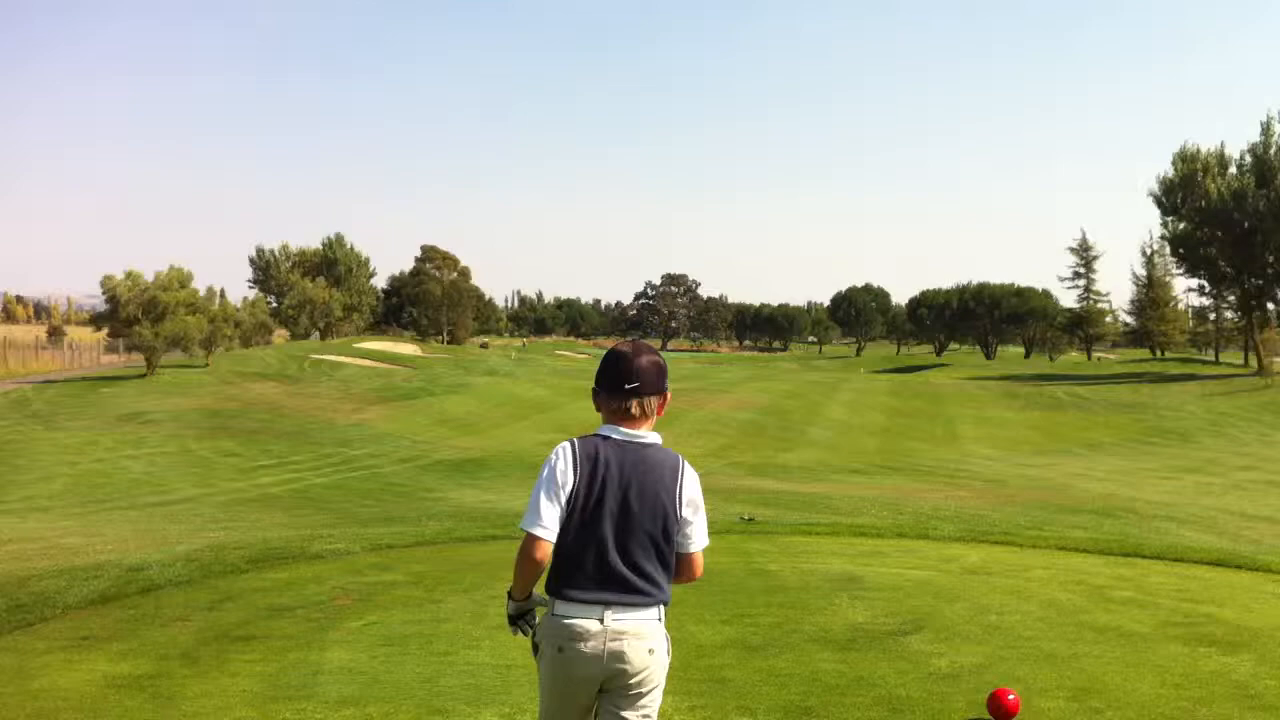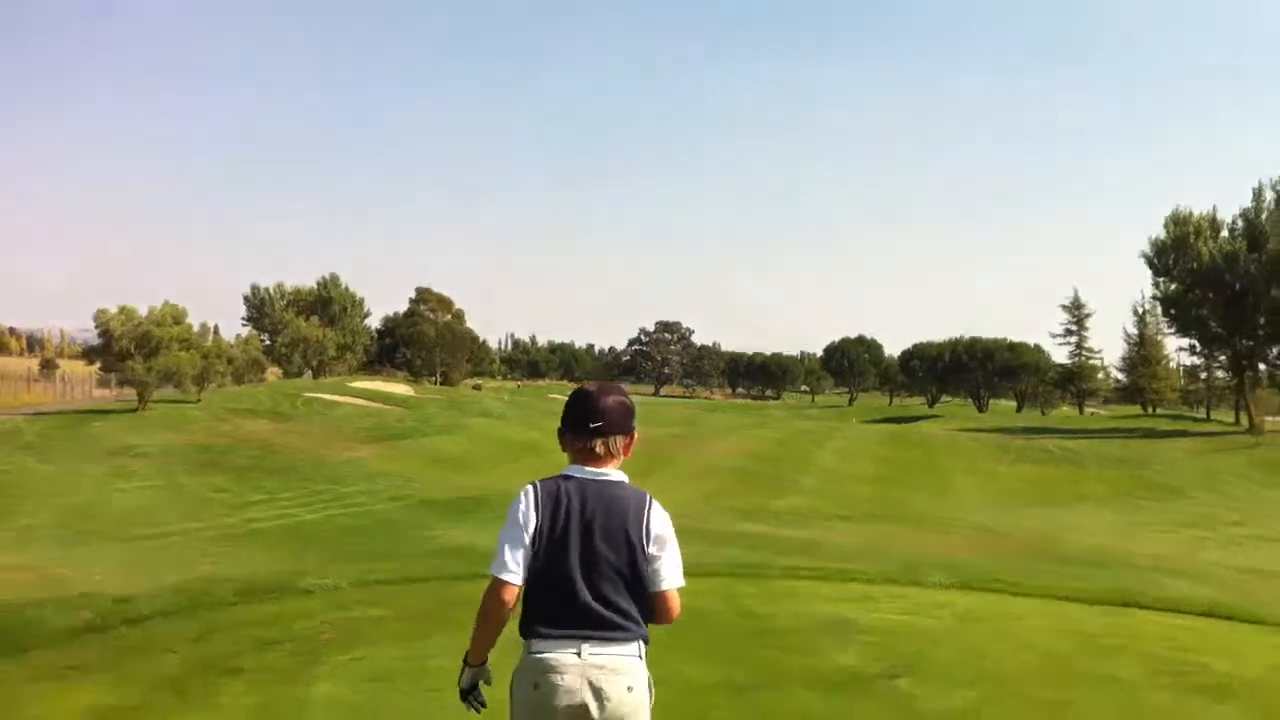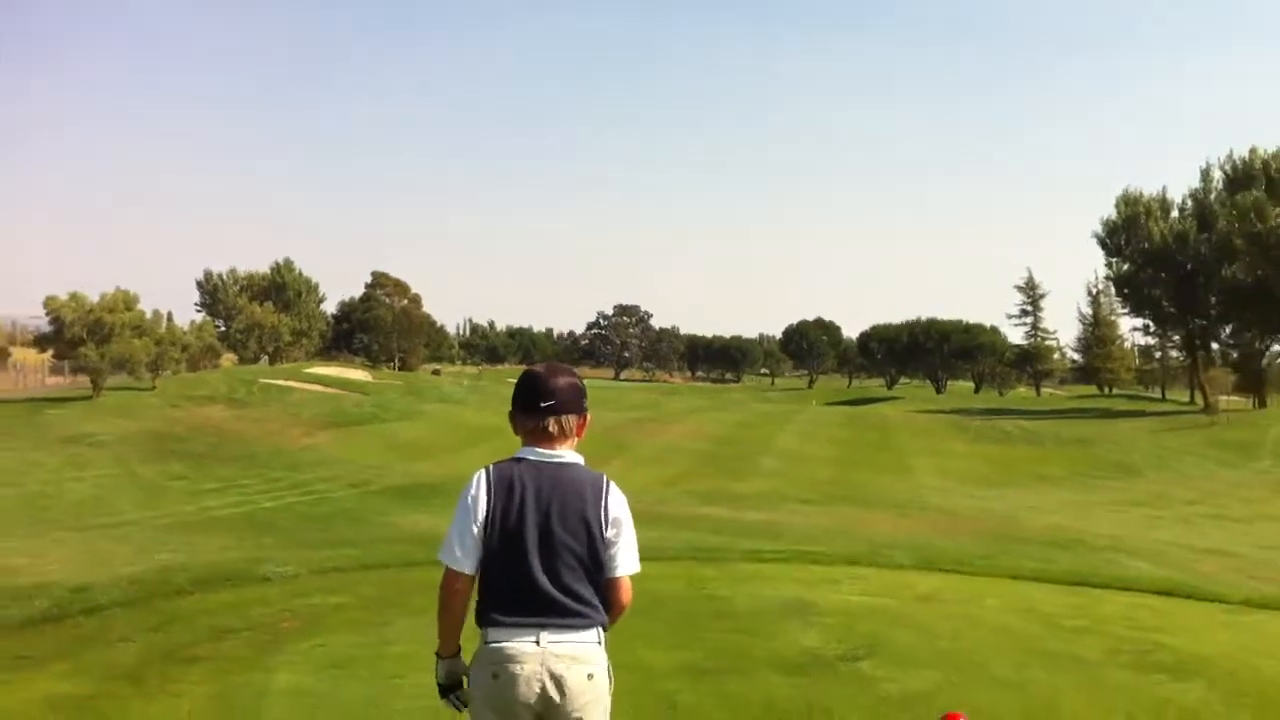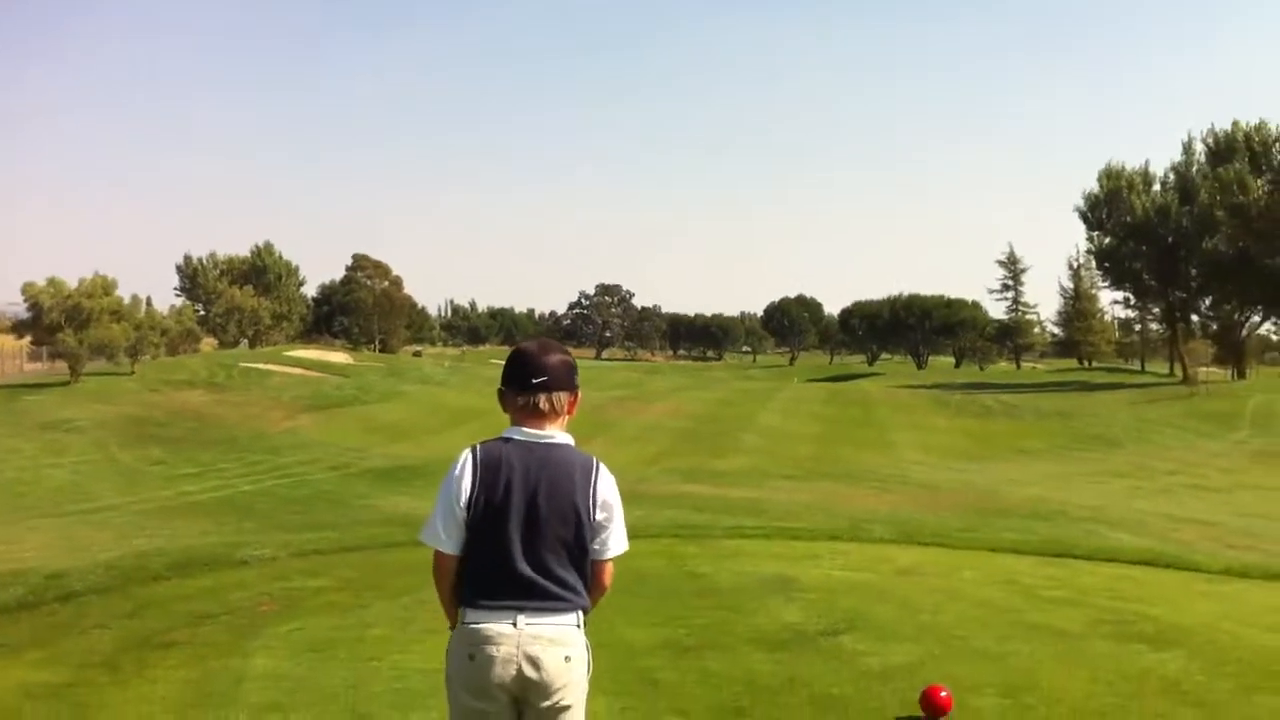
dt=0.3s
person 1, frame 1
left shoulder: (569, 457)
right shoulder: (679, 473)
left elbow: (538, 552)
right elbow: (691, 568)
left wrist: (518, 597)
left hip: (571, 627)
right hip: (642, 635)
person 1, frame 2
left shoulder: (535, 499)
right shoulder: (648, 511)
left elbow: (504, 595)
right elbow: (668, 609)
left wrist: (473, 661)
left hip: (547, 668)
right hip: (621, 671)
person 1, frame 3
left shoulder: (487, 484)
right shoulder: (605, 493)
left elbow: (457, 583)
right elbow: (620, 594)
left wrist: (448, 655)
left hip: (504, 658)
right hip: (580, 658)
person 1, frame 4
left shoulder: (473, 463)
right shoulder: (593, 474)
left elbow: (446, 564)
right elbow: (602, 577)
left hip: (483, 640)
right hip: (559, 642)
